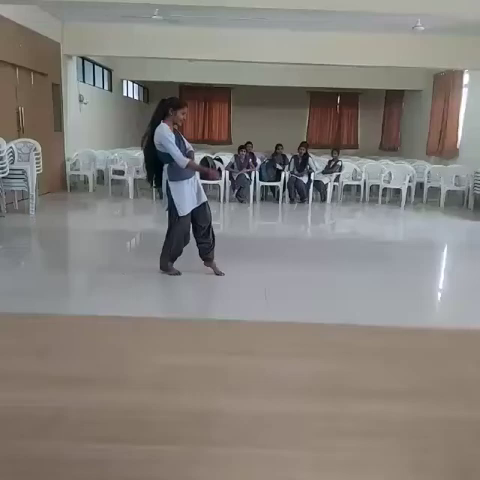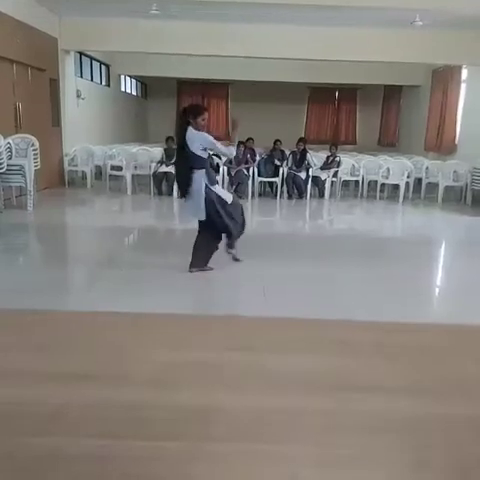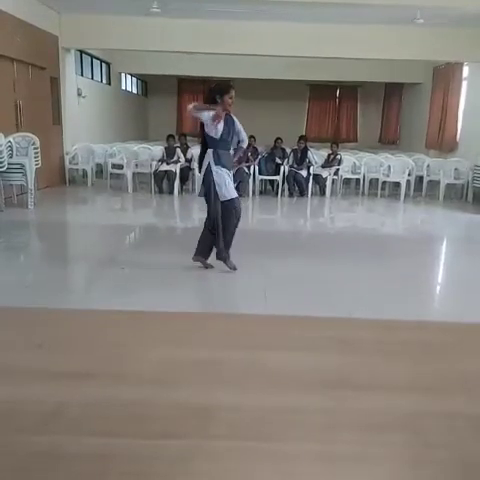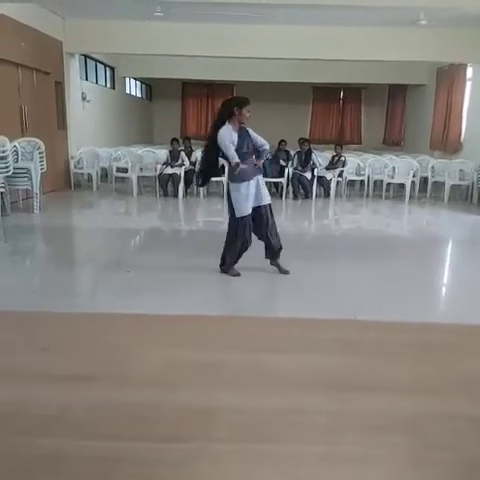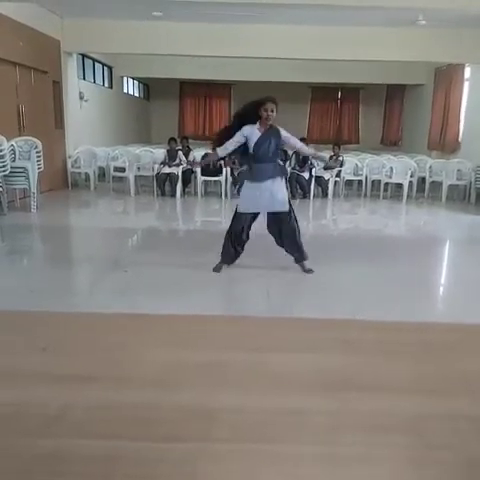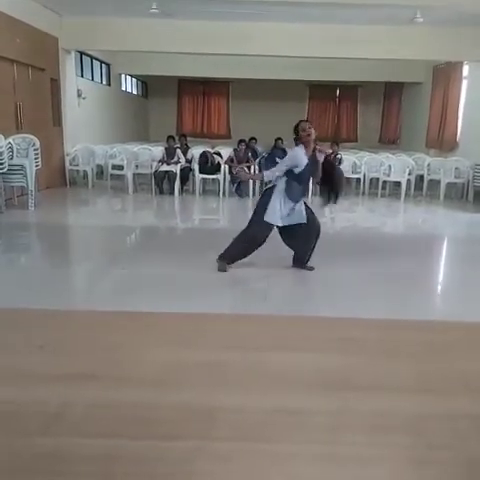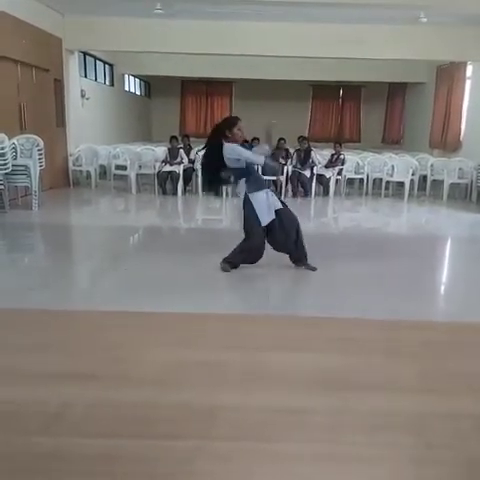
dt=0.7s
person 1, frame 1
left shoulder: (175, 131)
right shoulder: (162, 132)
left elbow: (189, 149)
right elbow: (181, 160)
left wrist: (194, 166)
right wrist: (207, 171)
left hip: (190, 180)
right hip: (177, 183)
left knee: (203, 219)
right knee: (180, 225)
left ankle: (209, 259)
right ankle: (166, 263)
person 1, frame 2
left shoulder: (187, 135)
right shoulder: (199, 136)
right elbow: (229, 153)
left hip: (198, 184)
right hip: (204, 184)
left knee: (209, 227)
right knee: (235, 210)
left ankle: (198, 263)
right ankle: (231, 245)
person 1, frame 3
left shoulder: (232, 119)
right shoulder: (209, 116)
left elbow: (244, 140)
right elbow: (191, 109)
left wrist: (236, 158)
right wrist: (213, 109)
left hip: (226, 168)
right hip: (214, 167)
left knee: (226, 212)
right knee: (231, 211)
left ankle: (201, 254)
right ankle: (223, 254)
person 1, frame 4
left shoulder: (246, 131)
right shoulder: (223, 133)
left elbow: (265, 146)
right elbow: (234, 161)
left wrist: (259, 161)
right wrist: (238, 167)
left hip: (255, 179)
right hip: (239, 183)
left knee: (266, 220)
right knee: (241, 225)
left ankle: (274, 257)
right ankle: (227, 264)
person 1, frame 5
left shoulder: (280, 133)
right shoulder: (247, 130)
left elbow: (300, 147)
right elbow: (225, 149)
left wrist: (319, 156)
right wrist: (205, 161)
left hip: (274, 182)
right hip: (253, 183)
left knee: (286, 222)
right knee: (240, 222)
left ankle: (300, 259)
right ankle: (226, 259)
person 1, frame 6
right shoulder: (296, 153)
right elbow: (274, 173)
right wrist: (250, 176)
left hip: (296, 199)
right hip: (279, 196)
left knee: (313, 227)
right knee: (257, 231)
left ankle: (300, 261)
right ankle: (225, 259)
person 1, frame 7
left shoulder: (237, 148)
right shoulder: (230, 149)
left elbow: (258, 154)
right elbow: (256, 159)
left hip: (263, 191)
right hip: (252, 196)
left knee: (290, 223)
right knee: (256, 237)
left ankle: (300, 260)
right ankle: (229, 261)
